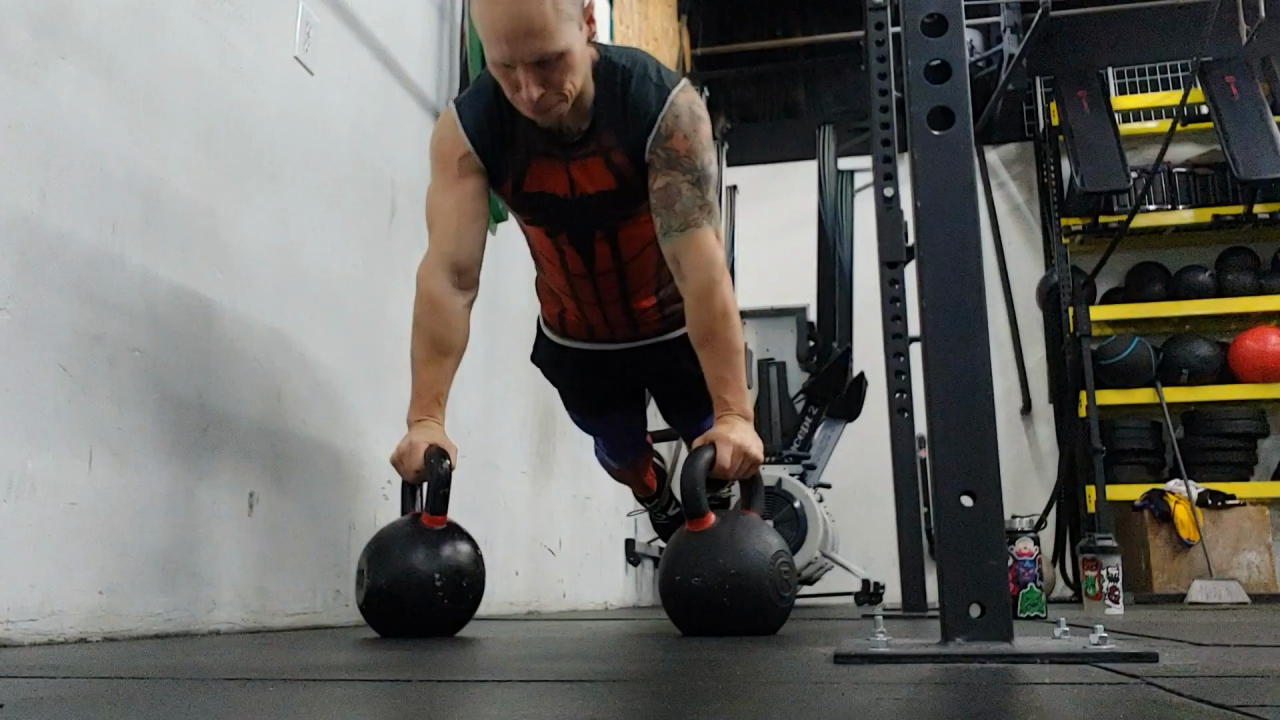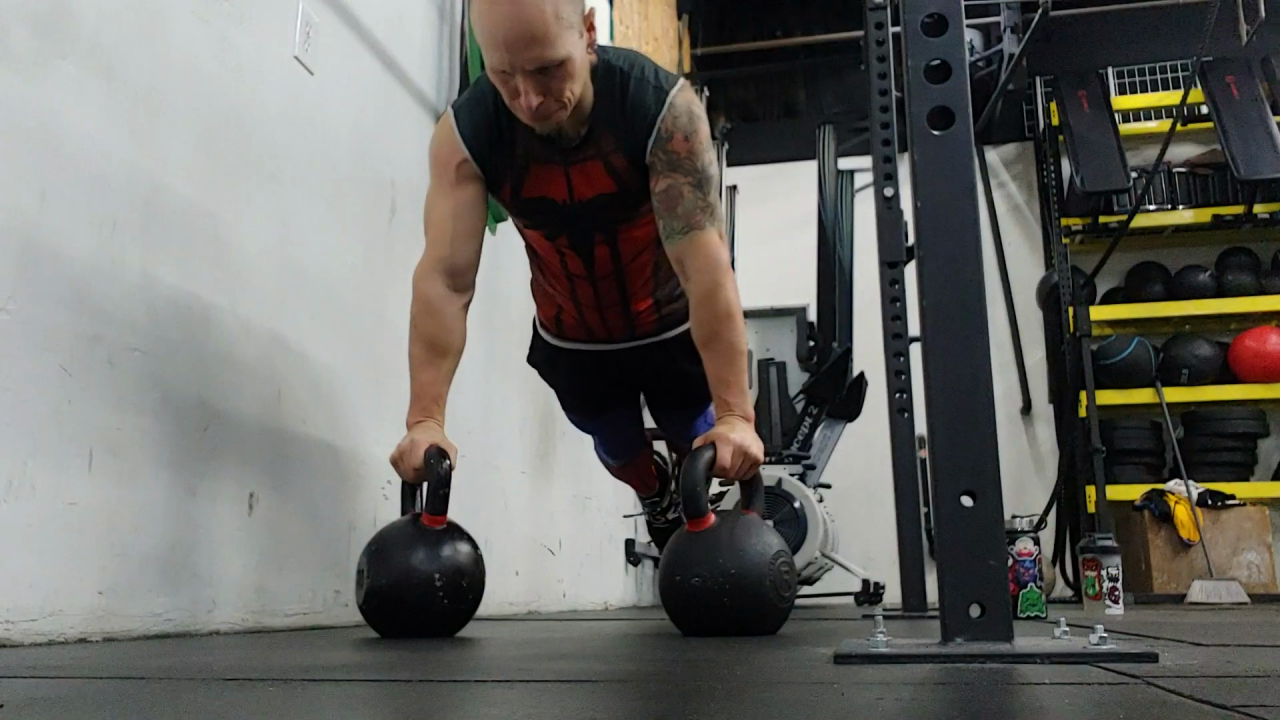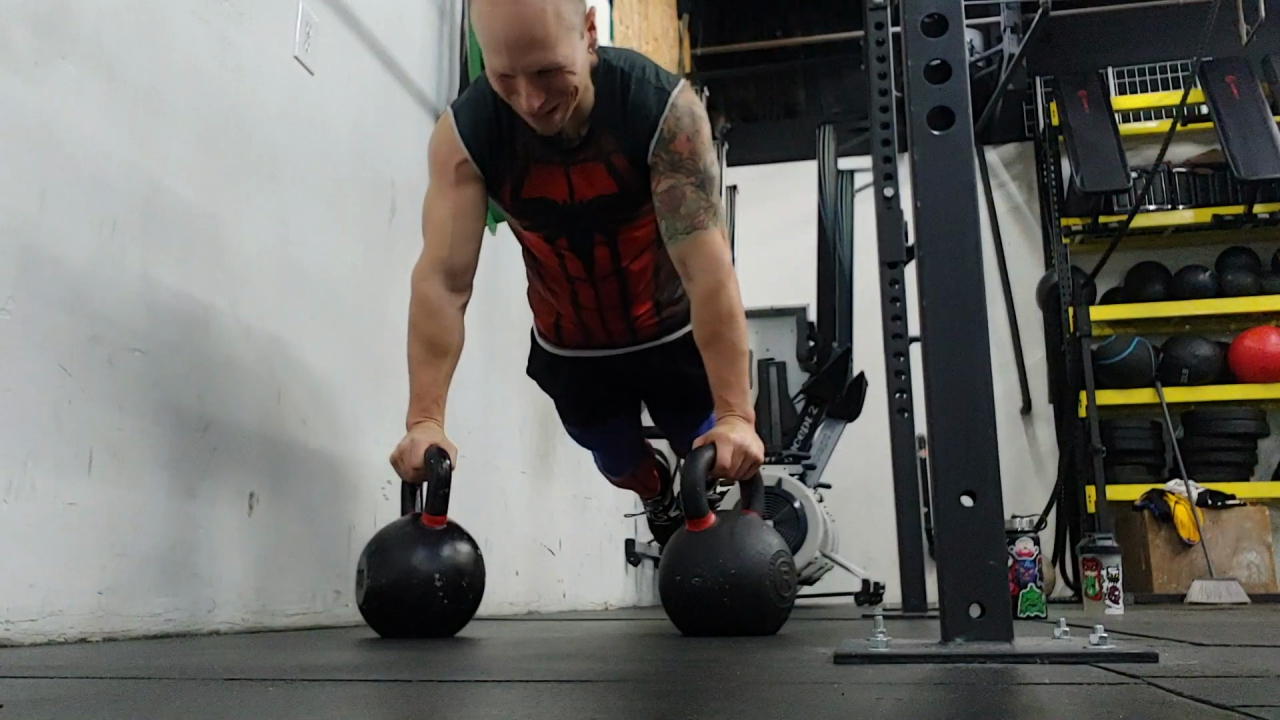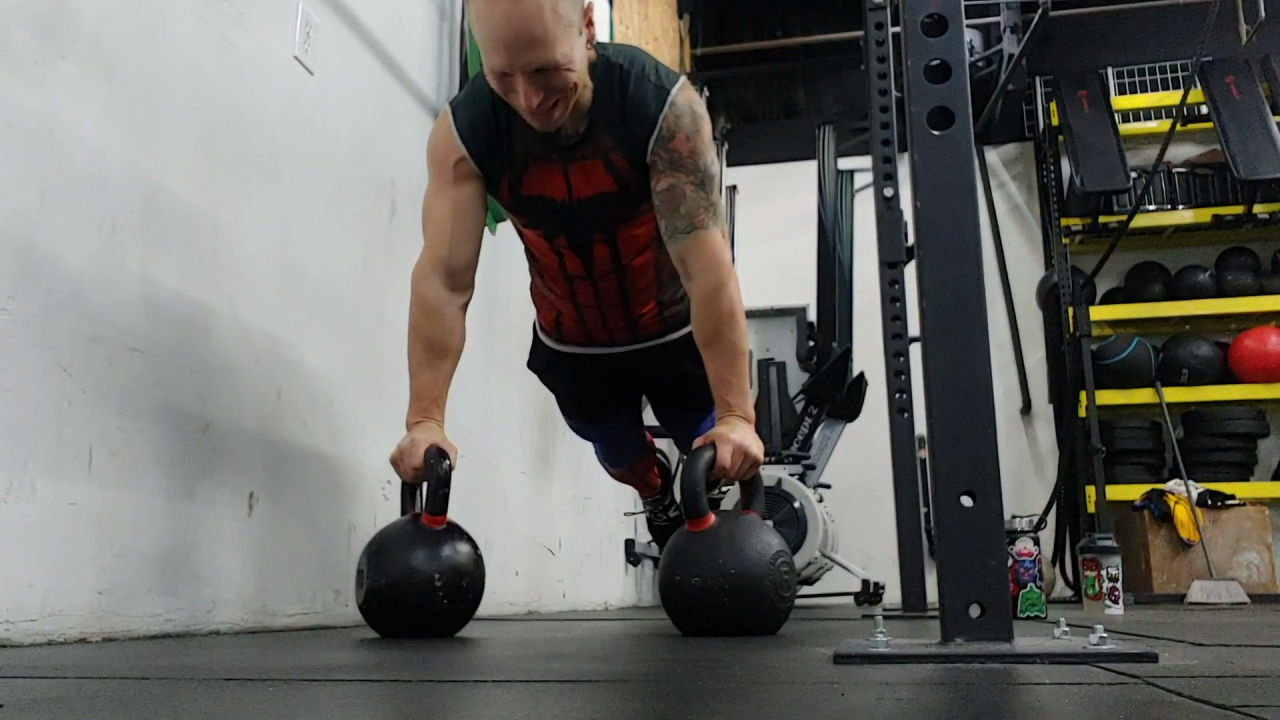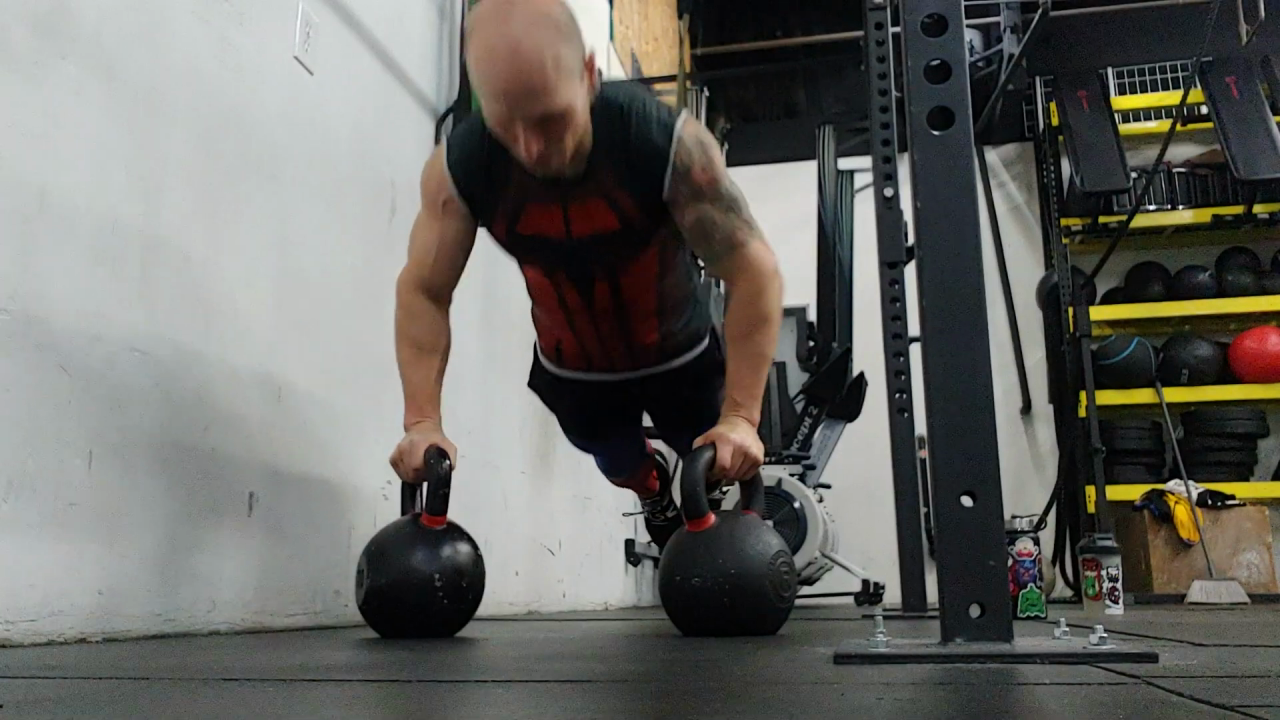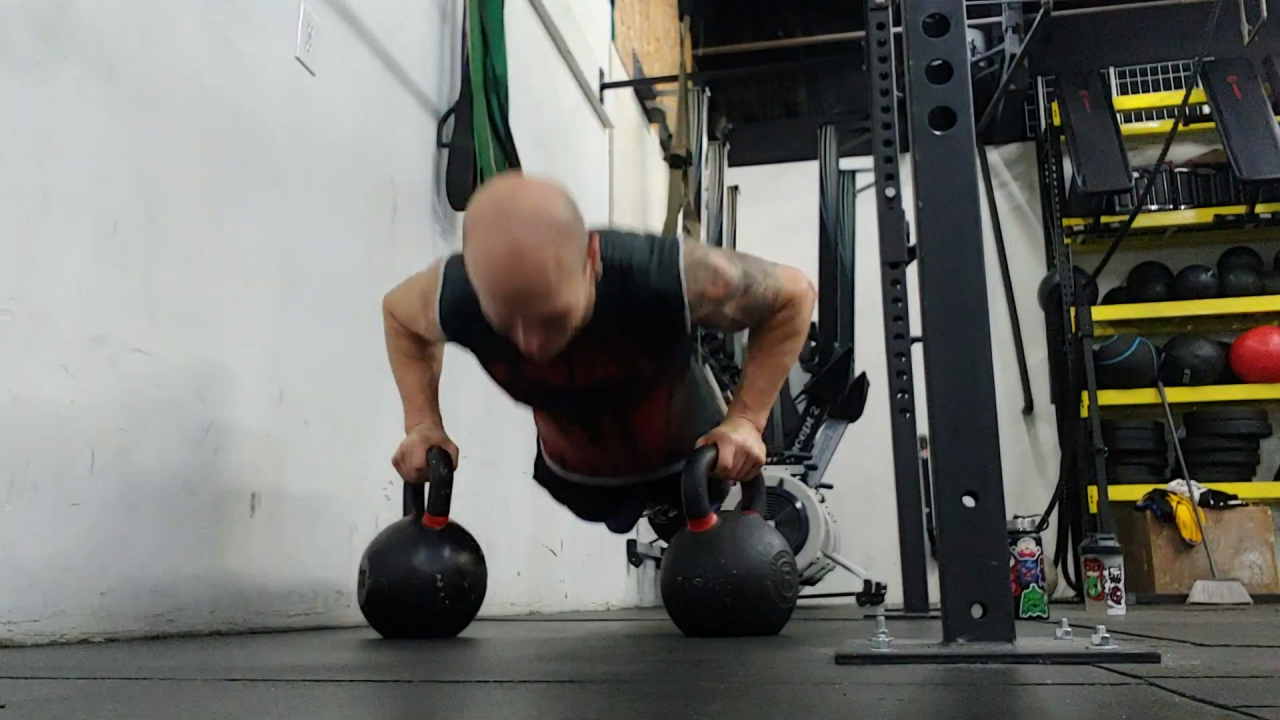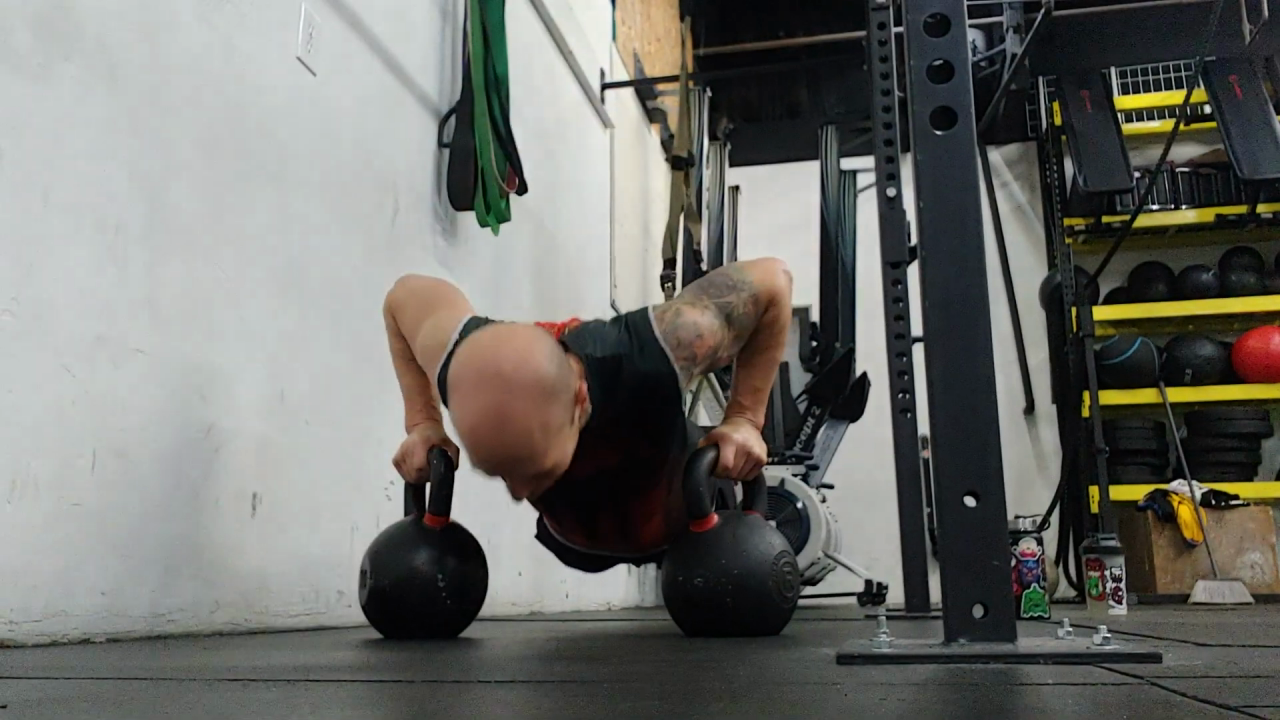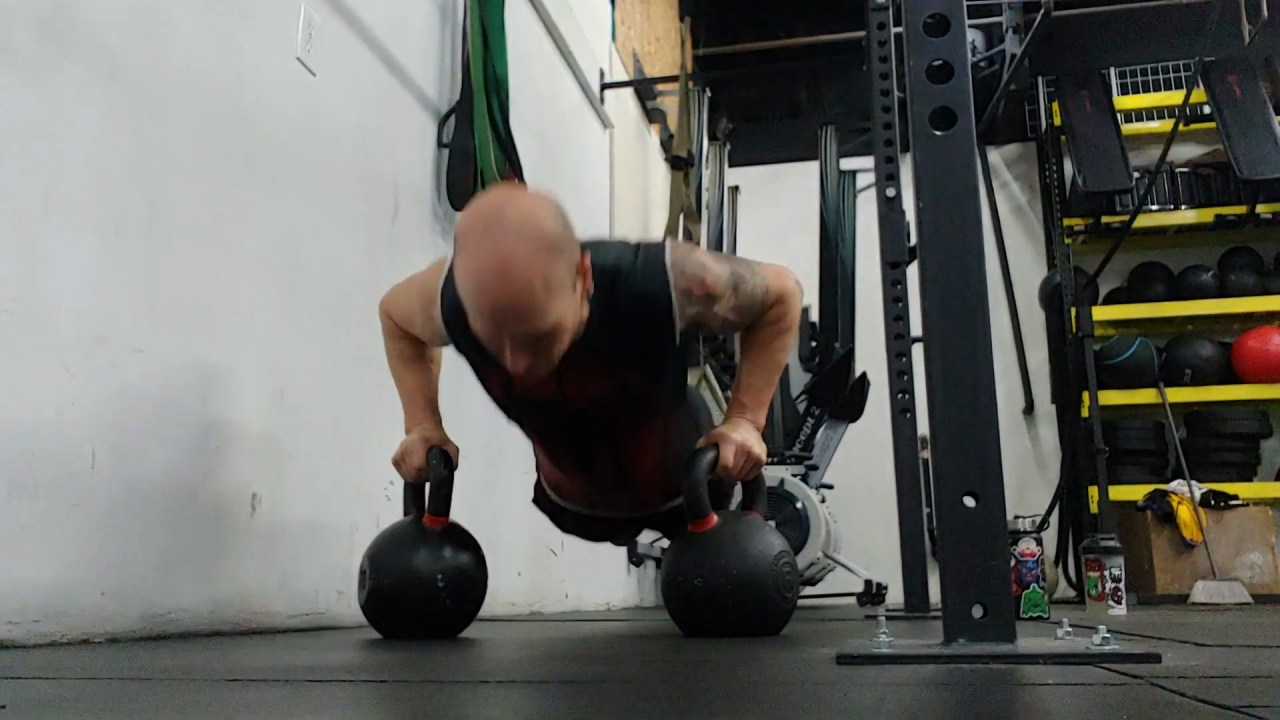
dt=0.3s
person 1, frame 1
left shoulder: (663, 104)
right shoulder: (466, 128)
left elbow: (701, 266)
right elbow: (449, 275)
left wrist: (735, 415)
right wrist: (426, 419)
left hip: (675, 328)
right hip: (576, 340)
left knee: (715, 452)
right knee: (619, 452)
right ankle: (658, 503)
person 1, frame 2
left shoulder: (663, 107)
right shoulder: (466, 133)
left elbow: (704, 267)
right elbow: (445, 279)
left wrist: (736, 415)
right wrist: (425, 419)
left hip: (671, 327)
right hip: (571, 341)
left knee: (701, 450)
right knee: (618, 450)
right ankle: (657, 501)
person 1, frame 3
left shoulder: (664, 107)
right shoulder: (465, 133)
left elbow: (706, 268)
right elbow: (442, 280)
left wrist: (736, 416)
right wrist: (425, 422)
left hip: (671, 334)
right hip: (569, 350)
left knee: (708, 458)
right knee: (620, 465)
right ankle: (659, 501)
person 1, frame 4
left shoulder: (664, 104)
right shoulder: (463, 130)
left elbow: (707, 269)
right elbow: (442, 280)
left wrist: (737, 416)
right wrist: (424, 420)
left hip: (674, 332)
right hip: (572, 347)
left knee: (714, 458)
right knee: (621, 459)
right ankle: (658, 497)
person 1, frame 5
left shoulder: (666, 143)
right shoulder: (458, 167)
left elbow: (753, 273)
right elbow: (425, 292)
left wrist: (740, 416)
right wrist: (422, 418)
left hip: (677, 359)
right hip: (569, 373)
left knee: (711, 472)
right knee: (622, 471)
right ankle: (656, 498)
person 1, frame 6
left shoulder: (673, 278)
right shoulder: (454, 297)
left elbow: (793, 296)
right elbow: (398, 316)
left wrist: (746, 419)
right wrist: (422, 425)
left hip: (683, 454)
right hip: (574, 471)
right knee: (620, 521)
right ankle: (654, 506)
person 1, frame 7
left shoulder: (658, 356)
right shoulder: (456, 365)
left elbow: (771, 280)
right elbow: (402, 295)
left wrist: (745, 418)
right wrist: (422, 423)
person 1, frame 8
left shoulder: (663, 285)
right shoulder: (453, 299)
left elbow: (781, 294)
right elbow: (396, 314)
left wrist: (745, 420)
right wrist: (423, 425)
left hip: (682, 487)
